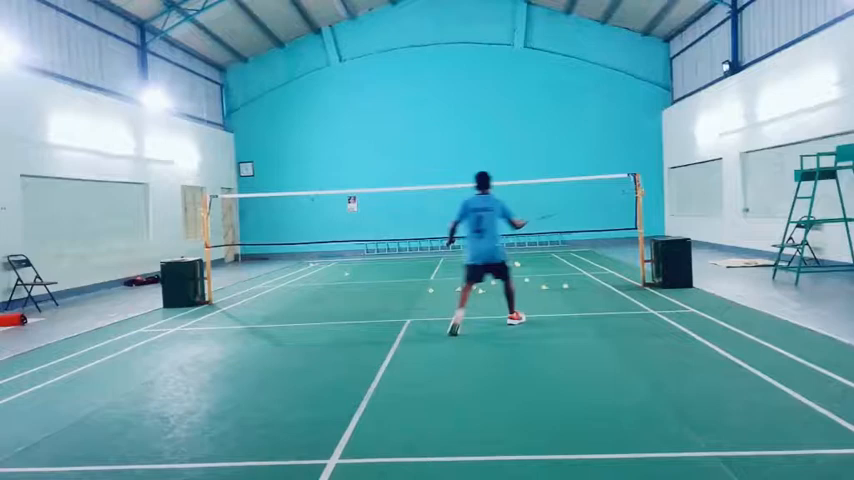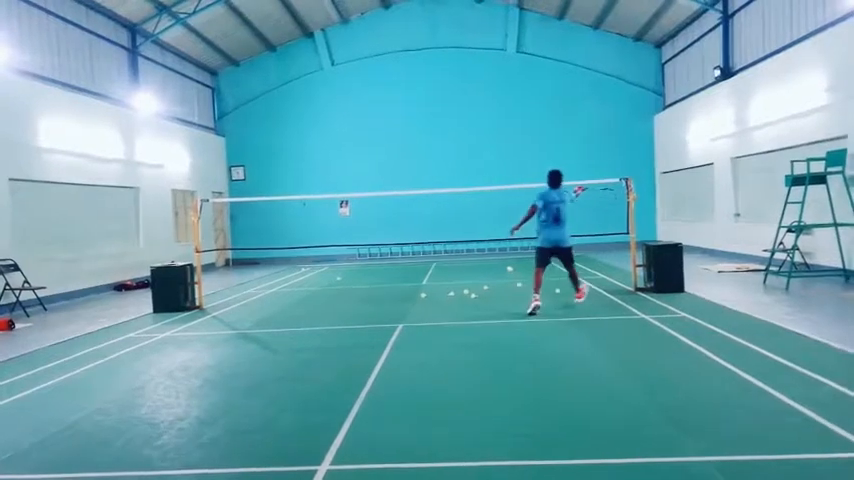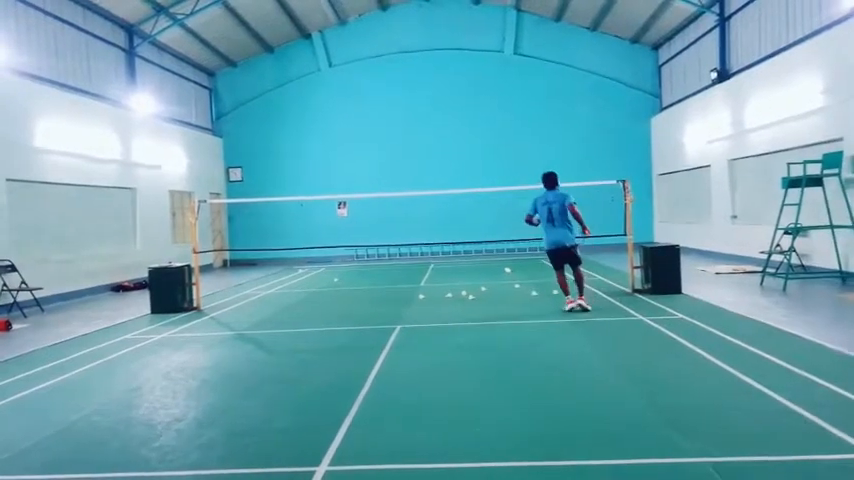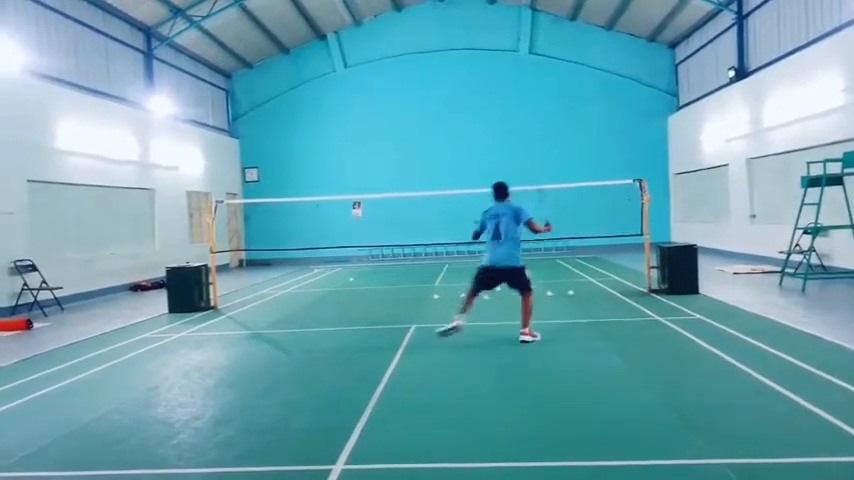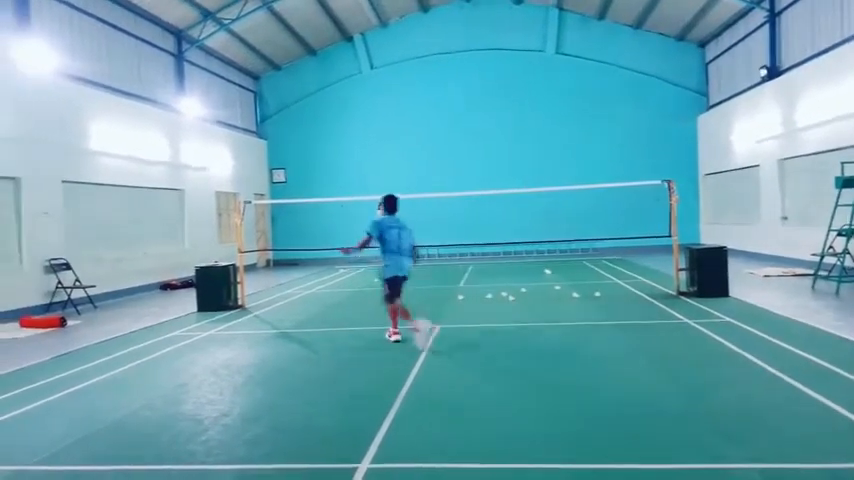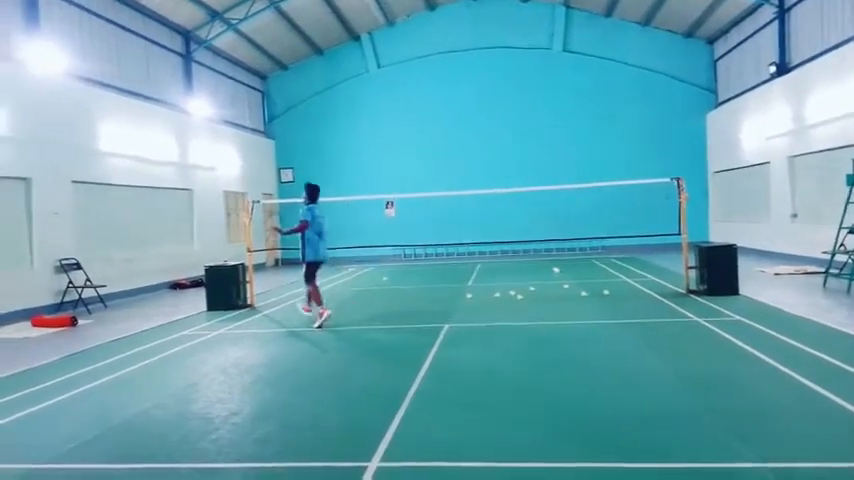
dt=0.7s
person 1, frame 1
left shoulder: (467, 203)
right shoulder: (498, 203)
left elbow: (454, 225)
right elbow: (515, 225)
left wrist: (450, 240)
right wrist: (523, 222)
left hip: (474, 255)
right hip: (494, 253)
left knee: (468, 285)
right knee: (507, 281)
left ankle: (458, 314)
right ankle: (513, 315)
person 1, frame 2
left shoulder: (543, 195)
right shoulder: (565, 195)
left elbow: (533, 210)
right elbow: (574, 196)
left wrist: (519, 225)
right wrist: (578, 191)
left hip: (545, 240)
right hip: (563, 240)
left knee: (539, 269)
right knee: (570, 267)
left ankle: (536, 298)
right ankle: (579, 292)
person 1, frame 3
left shoulder: (537, 200)
right shoulder: (564, 196)
left elbow: (528, 219)
right elbow: (574, 211)
left wrist: (536, 222)
right wrist: (583, 226)
left hip: (550, 243)
right hip: (566, 240)
left knee: (559, 271)
right knee: (576, 268)
left ankle: (569, 300)
right ankle: (581, 298)
person 1, frame 4
left shoulder: (487, 213)
right shoulder: (516, 209)
left elbow: (475, 236)
right elbow: (535, 229)
left wrist: (482, 228)
right wrist: (545, 228)
left hip: (491, 262)
right hip: (513, 262)
left knee: (473, 291)
right knee: (526, 293)
left ankle: (458, 320)
right ankle: (525, 331)
person 1, frame 5
left shoulder: (378, 223)
right shoulder: (404, 226)
left elbow: (366, 242)
right elbow: (413, 251)
left wrist: (350, 250)
left hip: (391, 268)
right hip: (405, 268)
left knee: (393, 302)
right knee: (392, 300)
left ankle: (417, 325)
right ankle: (394, 330)
person 1, frame 6
left shoulder: (307, 209)
right shoulder: (317, 211)
left elbow: (304, 226)
left wrist: (284, 232)
left hip: (311, 254)
right hip: (320, 253)
left knee: (310, 282)
right knee: (310, 280)
left ankle: (322, 310)
right ankle: (308, 306)
